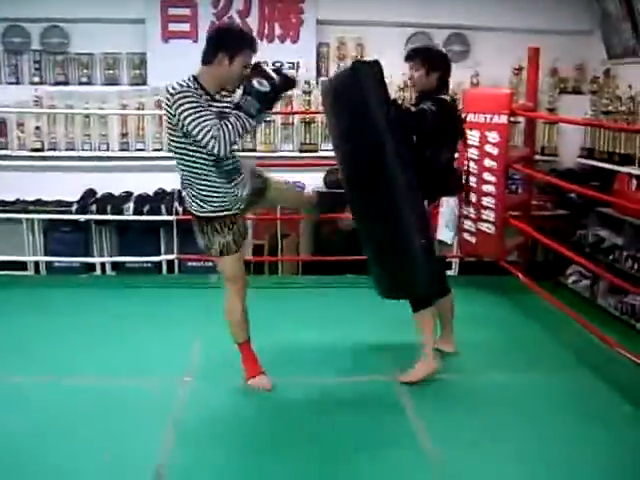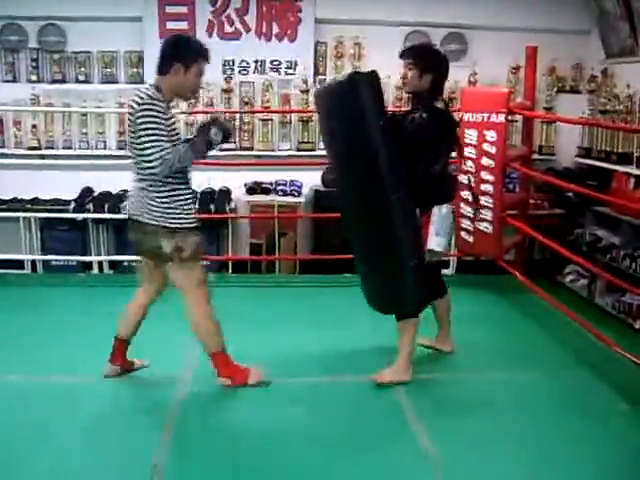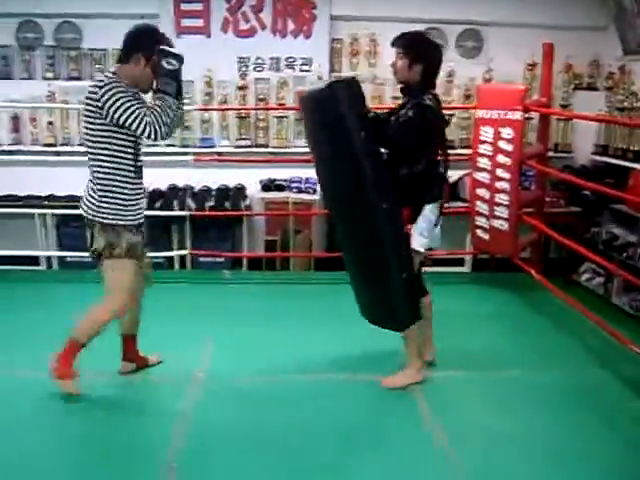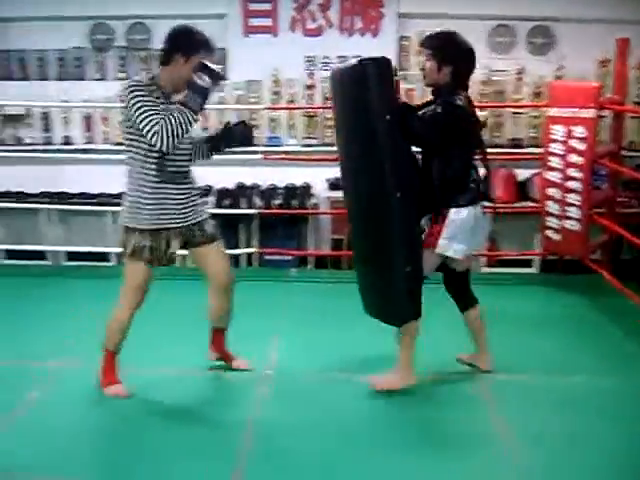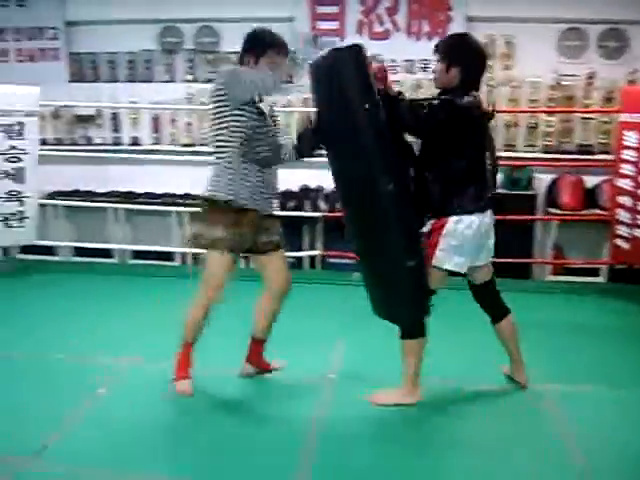
dt=0.3s
person 1, frame 1
left shoulder: (217, 94)
right shoulder: (181, 96)
left elbow: (234, 124)
right elbow: (220, 142)
left wrist: (271, 93)
right wrist: (252, 103)
left hip: (240, 185)
right hip: (214, 207)
left knee: (298, 198)
right knee: (236, 286)
right ankle: (250, 364)
person 1, frame 2
left shoulder: (153, 101)
right shoulder: (150, 104)
right elbow: (159, 163)
left wrist: (200, 139)
right wrist: (201, 143)
left hip: (149, 214)
right hip: (165, 218)
left knee: (151, 287)
right knee: (197, 293)
left ankle: (117, 358)
right ankle: (228, 369)
person 1, frame 3
left shoulder: (128, 94)
right shoulder: (107, 89)
left elbow: (166, 126)
right elbow: (154, 129)
left wrist: (173, 89)
right wrist: (167, 84)
left hip: (127, 210)
right hip: (112, 213)
left knee: (136, 283)
right knee: (119, 299)
left ankle: (130, 355)
right ankle: (63, 362)
person 1, frame 4
left shoulder: (181, 98)
right shoulder: (138, 92)
right elbow: (163, 139)
left wrist: (223, 138)
right wrist: (196, 97)
left hip: (189, 211)
right hip: (148, 217)
left knee: (223, 279)
right knee: (132, 297)
left ankle: (218, 347)
right ankle: (108, 368)
person 1, frame 5
left shoulder: (262, 108)
right shoulder: (233, 81)
left elbow: (281, 154)
right elbow: (262, 83)
left wrist: (304, 142)
left hip: (259, 206)
right hip: (227, 202)
left knee: (280, 283)
right knee: (213, 290)
left ankle: (254, 358)
right ankle: (183, 365)
person 2, frame 1
left shoulder: (440, 107)
right shoulder: (426, 109)
left elbow: (407, 121)
right elbow: (406, 138)
left hip: (435, 199)
right hip: (425, 197)
right knee: (434, 271)
left ankle: (428, 357)
right ankle: (446, 338)
person 2, frame 2
left shoulder: (432, 113)
right shoulder: (424, 111)
left elbow: (403, 135)
right elbow: (401, 139)
left hip: (427, 205)
right hip: (426, 201)
right knee: (431, 273)
left ankle: (403, 364)
right ankle: (444, 338)
person 2, frame 3
left shoulder: (421, 108)
right shoulder: (417, 104)
left elbow: (392, 136)
right elbow: (392, 135)
right wrist: (369, 120)
left hip: (415, 205)
right hip: (417, 201)
right knee: (411, 278)
left ankle: (414, 366)
right ankle: (425, 346)
person 2, frame 4
left shoulder: (450, 110)
right shoulder: (455, 106)
left elbow: (412, 128)
right elbow: (417, 124)
right wrist: (396, 105)
left hip: (451, 210)
right hip: (466, 206)
right knee: (458, 283)
left ankle: (404, 369)
right ankle: (481, 355)
person 2, frame 5
left shoulder: (452, 110)
right shoulder: (468, 109)
left elbow: (409, 118)
right elbow: (419, 118)
left wrist: (381, 92)
right wrist: (387, 95)
left hip: (453, 220)
right hip: (478, 215)
right knee: (489, 296)
left ankle: (409, 388)
right ankle: (518, 368)
